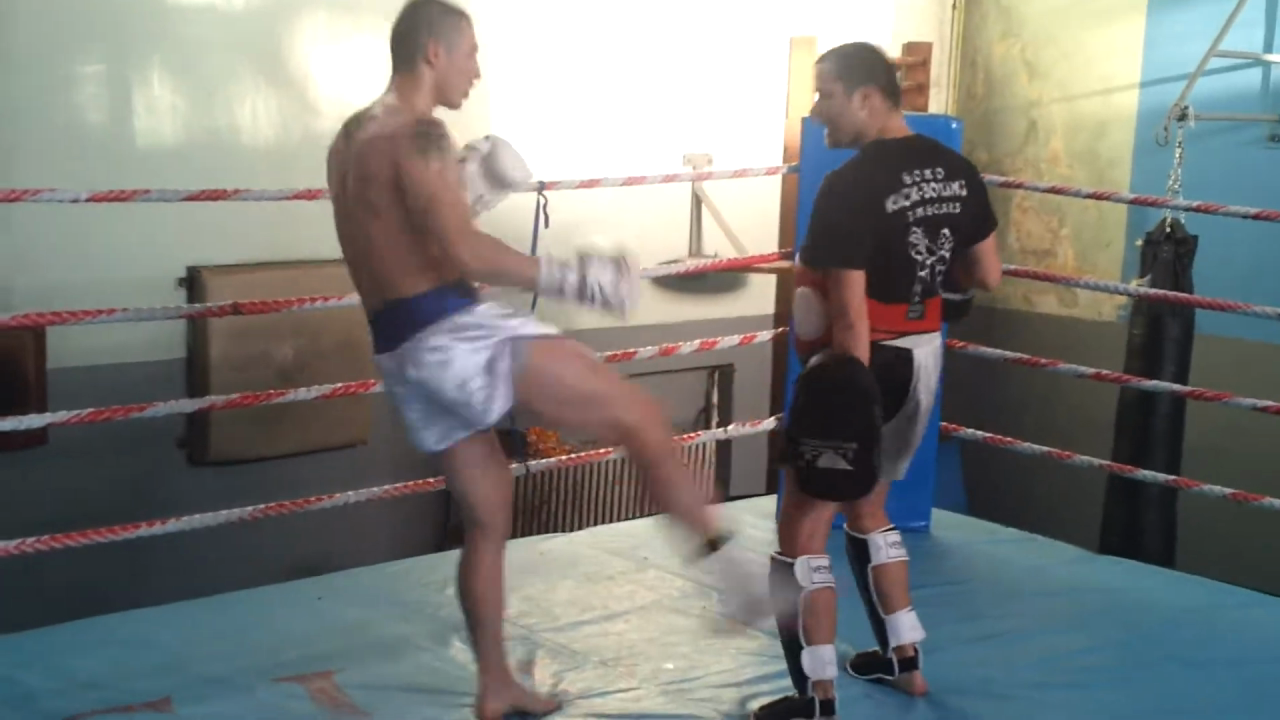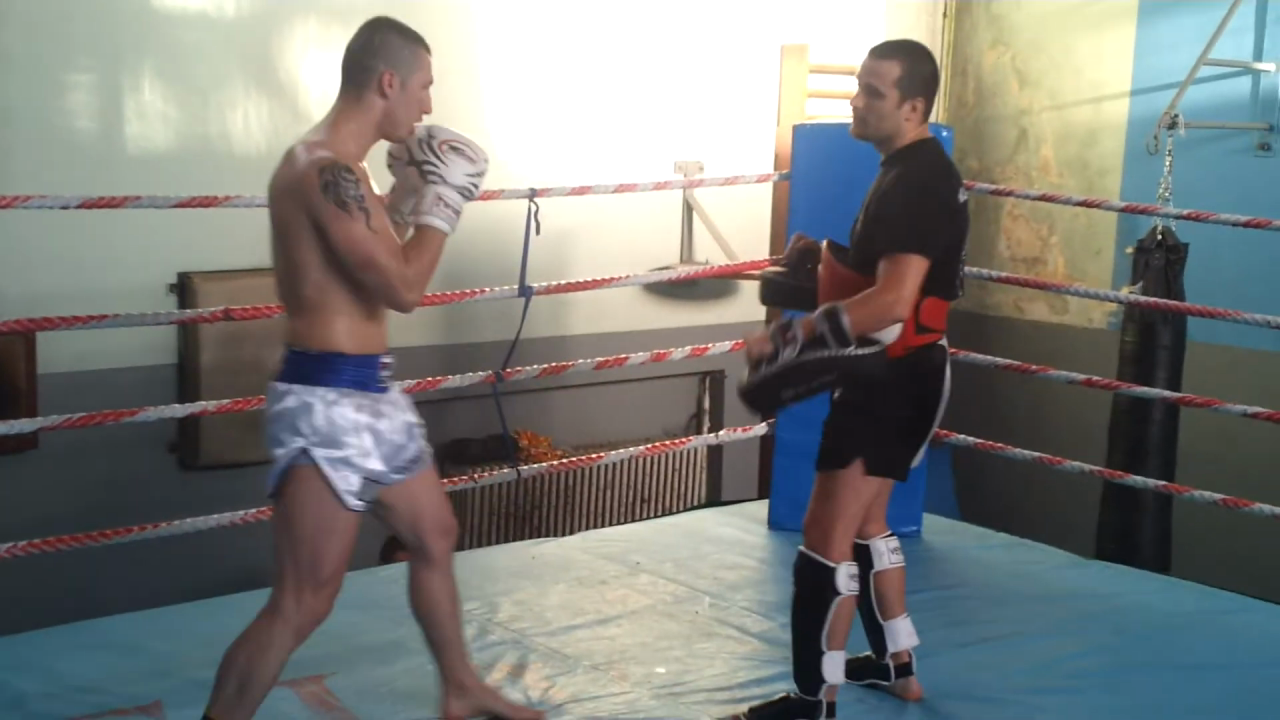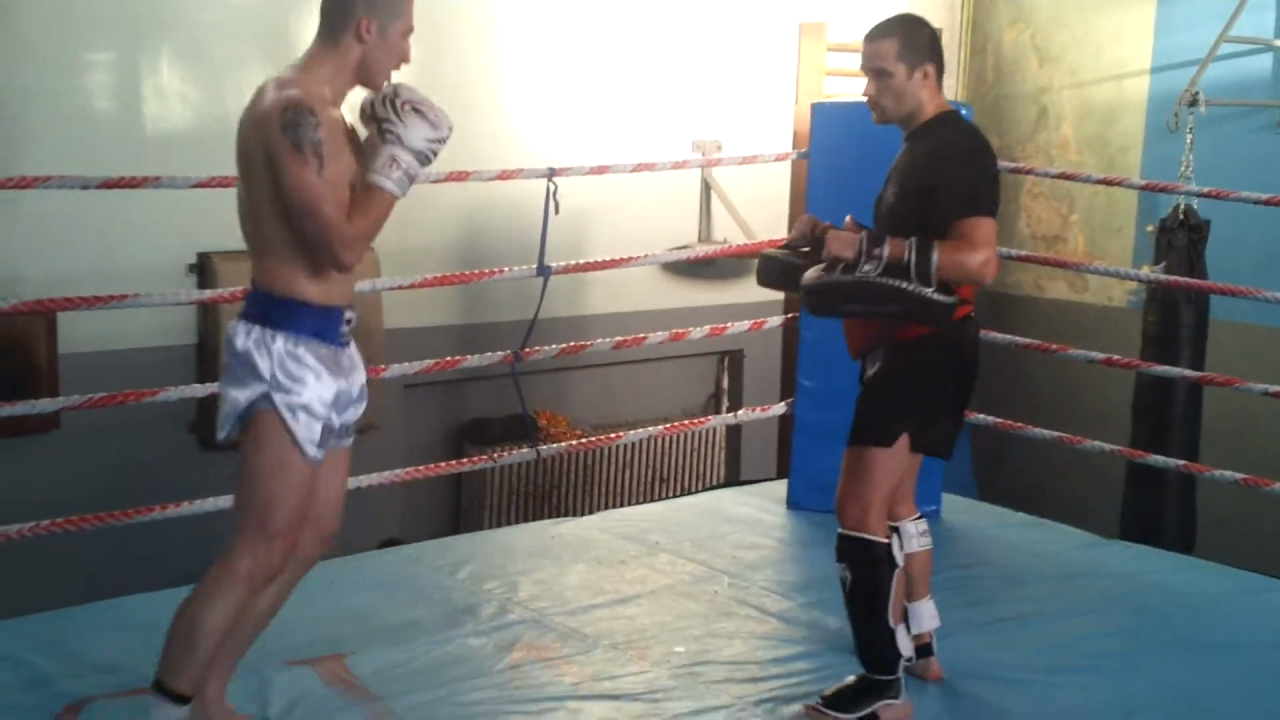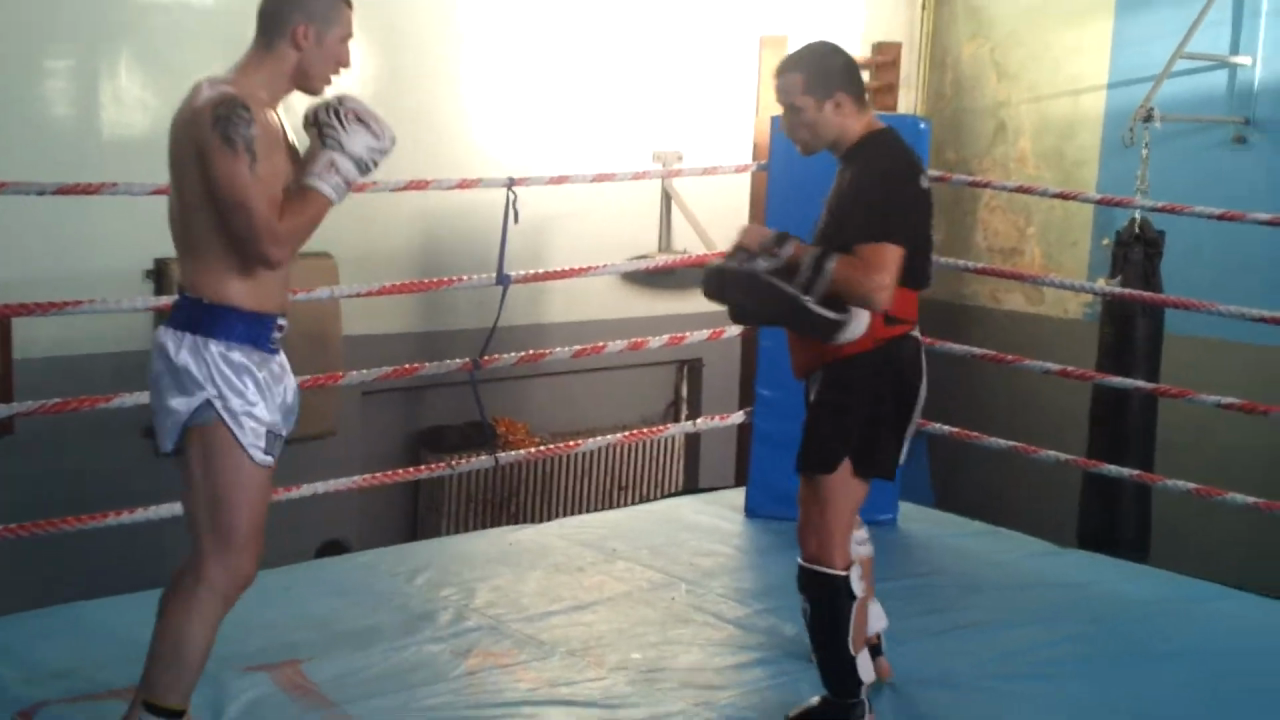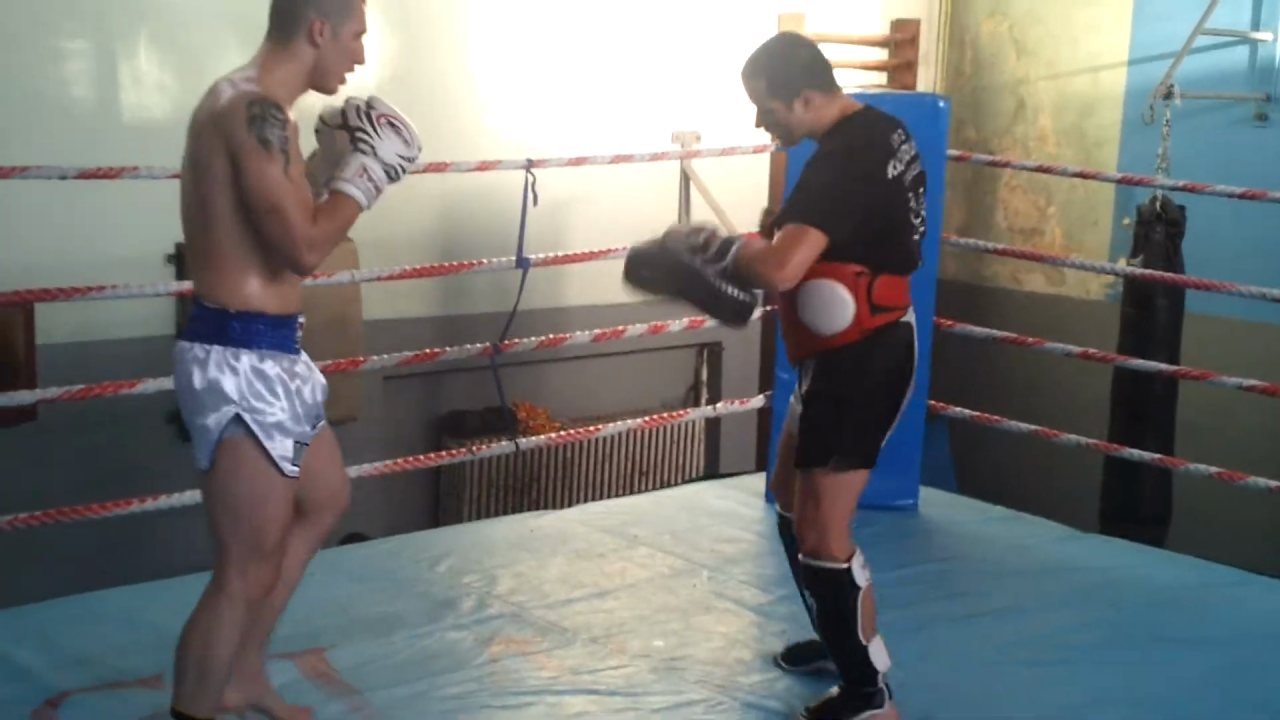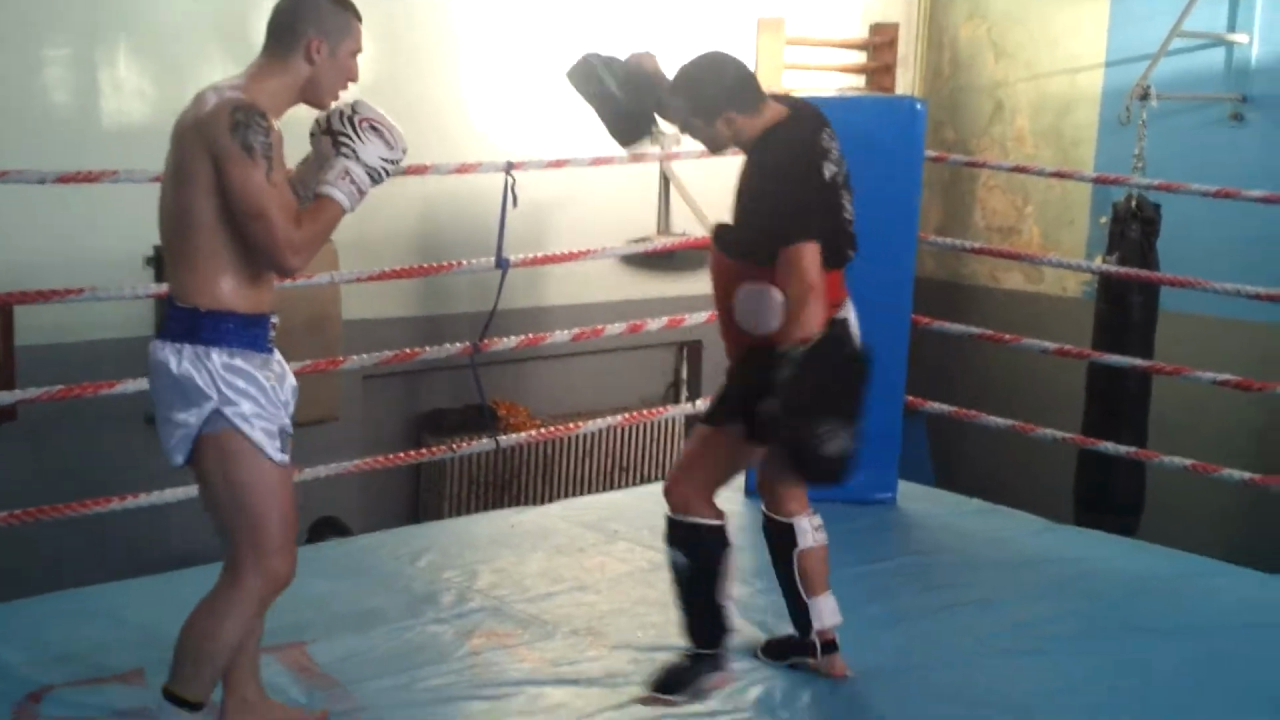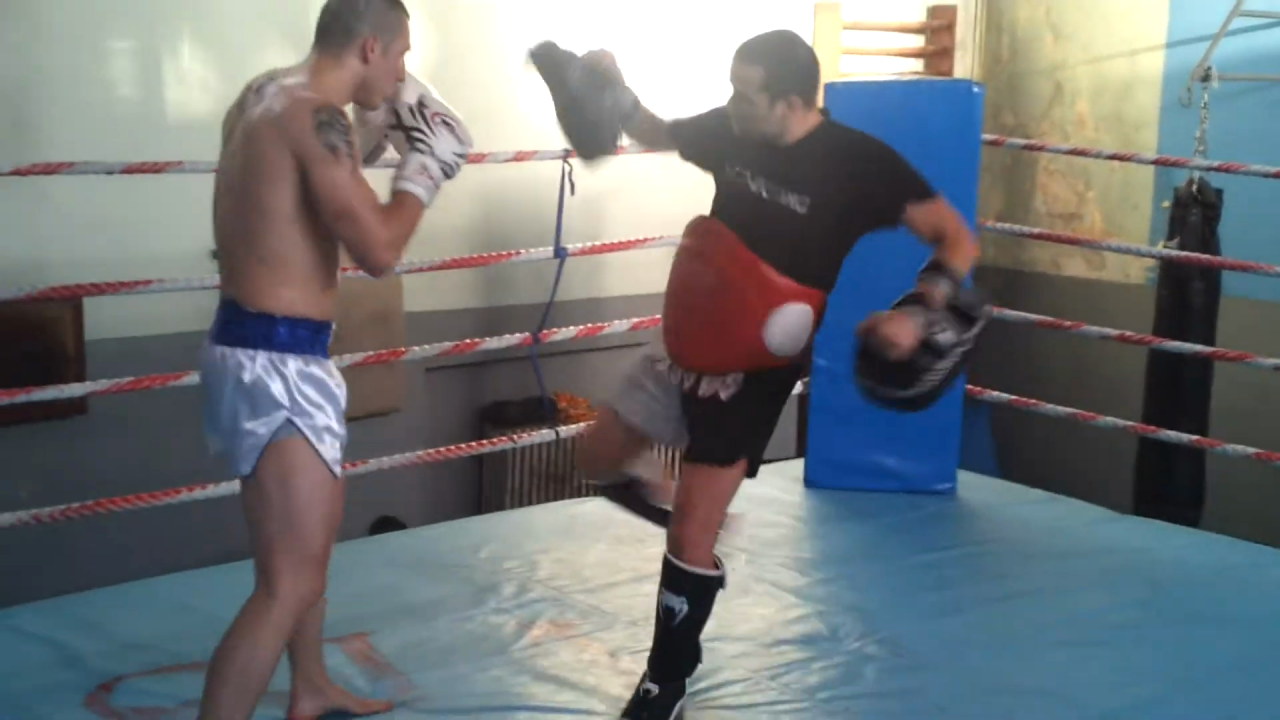
dt=0.3s
person 1, frame 1
left shoulder: (348, 139)
right shoulder: (417, 133)
right elbow: (462, 254)
left wrist: (472, 180)
right wrist: (576, 270)
left hip: (400, 356)
right hip: (447, 333)
left knee: (488, 525)
right knee: (641, 420)
right ankle: (725, 561)
person 1, frame 2
left shoulder: (330, 163)
right shoulder: (329, 171)
right elbow: (402, 288)
left wrist: (407, 193)
right wrist: (446, 197)
left hip: (364, 393)
right hip: (328, 402)
left knee: (436, 539)
right knee: (303, 601)
person 1, frame 3
left shoulder: (310, 111)
right shoulder: (294, 115)
right elbow: (344, 247)
left wrist: (377, 152)
right wrist: (401, 158)
left hip: (322, 343)
right hip: (288, 347)
left knee: (311, 535)
right knee: (258, 552)
person 1, frame 4
left shoulder: (254, 113)
right shoulder: (225, 110)
left elbow: (270, 223)
right elbow: (271, 244)
left wrist: (324, 156)
right wrist: (341, 163)
left hip: (247, 350)
right hip: (218, 350)
left knee: (224, 554)
right knee: (227, 564)
person 1, frame 5
left shoulder: (241, 100)
right shoulder: (255, 111)
right elbow: (305, 248)
left wrist: (332, 157)
right wrist: (369, 168)
left hip: (260, 350)
right hip: (243, 357)
left knee: (324, 500)
right knee: (247, 574)
person 1, frame 6
left shoulder: (231, 108)
right shoulder: (241, 118)
right elbow: (287, 252)
left wrist: (323, 165)
right wrist: (356, 173)
left hip: (232, 350)
right hip: (217, 357)
left knee: (260, 550)
right knee: (265, 565)
person 1, frame 7
left shoulder: (263, 93)
right shoulder: (318, 117)
right elbow: (376, 250)
left wrist: (373, 130)
right wrist: (425, 162)
left hip: (245, 346)
right hip: (277, 361)
left knee: (314, 533)
right knee: (288, 585)
person 2, frame 1
left shoulder: (849, 186)
right shoulder: (955, 170)
left elbow: (846, 309)
right elbow: (987, 276)
left wrist: (842, 398)
left hip: (864, 367)
right hip: (919, 360)
left knee: (801, 532)
right knee: (864, 508)
right ankle: (903, 658)
person 2, frame 2
left shoulder: (915, 181)
right shoulder: (921, 171)
left elbow: (894, 300)
left wrist: (792, 336)
right wrist: (827, 254)
left hip: (893, 373)
right hip: (905, 368)
left knee: (827, 536)
right knee: (866, 519)
right ankle: (897, 664)
person 2, frame 3
left shoulder: (957, 148)
right shoulder: (921, 147)
left elbow: (978, 260)
left wrist: (866, 248)
right wrist: (839, 234)
left hip: (926, 351)
right hip: (903, 347)
left knee: (859, 511)
right knee: (894, 500)
right ankle: (918, 643)
person 2, frame 4
left shoulder: (882, 170)
right shoulder: (867, 162)
left elbow: (873, 284)
left wrist: (781, 251)
right wrist: (782, 258)
left hip: (869, 371)
right hip: (856, 367)
left knee: (821, 540)
right knee: (835, 515)
right ankle: (867, 645)
person 2, frame 5
left shoulder: (840, 160)
right shoulder: (883, 129)
left elbow: (785, 267)
left wrist: (702, 247)
right wrist: (775, 233)
left hip: (858, 358)
right hip: (860, 344)
left knee: (824, 532)
right knee: (793, 494)
right ankle: (834, 638)
person 2, frame 6
left shoulder: (780, 167)
right shoulder: (794, 122)
left elbow: (805, 289)
left wrist: (798, 389)
right wrist: (653, 88)
left hip: (810, 351)
right hip: (815, 346)
left knee: (686, 484)
right knee: (784, 494)
left ankle: (706, 652)
right ankle: (821, 642)
person 2, frame 7
left shoulder: (851, 161)
right shoulder: (734, 128)
left elbow: (957, 242)
right elbow: (661, 133)
left wrist: (916, 313)
right wrist: (612, 93)
left hip: (754, 368)
right hip: (690, 340)
left knee: (690, 541)
right knee: (598, 459)
